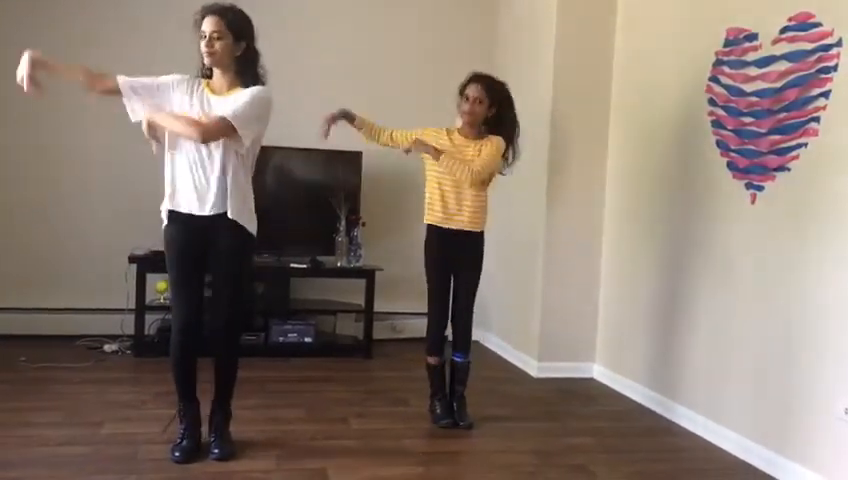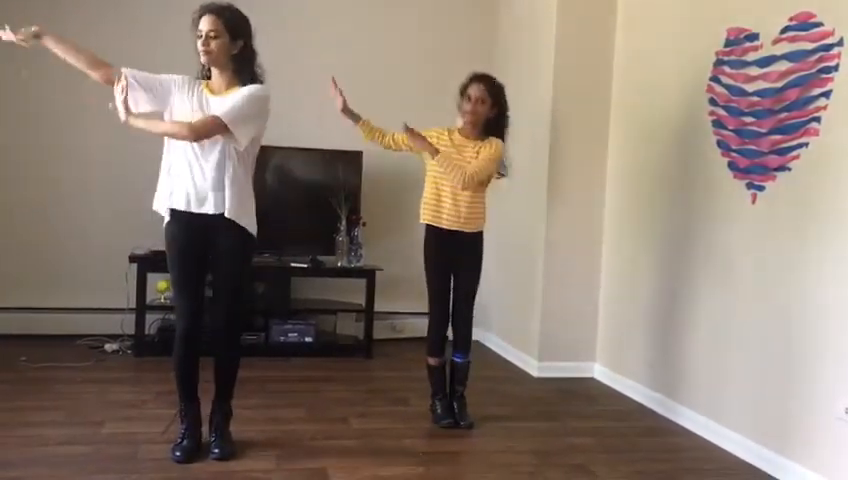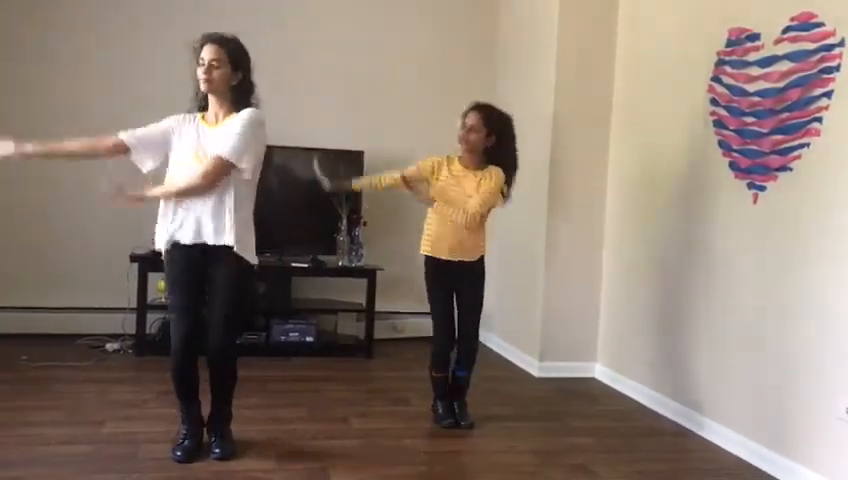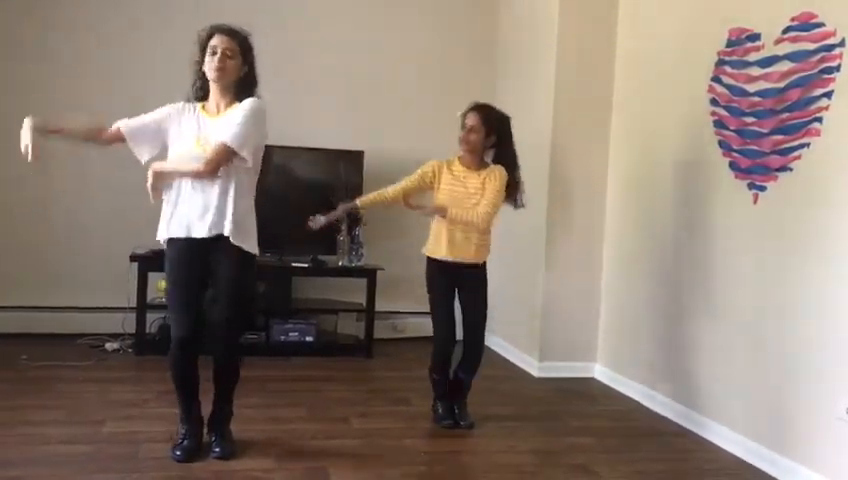
dt=0.3s
person 1, frame 1
left shoulder: (256, 97)
right shoulder: (179, 87)
left elbow: (205, 131)
right elbow: (103, 84)
left wrist: (155, 115)
right wrist: (43, 64)
left hip: (230, 222)
right hip: (183, 218)
left knee: (225, 324)
right knee: (185, 323)
left ankle: (220, 423)
right ankle: (188, 423)
person 1, frame 2
left shoulder: (253, 96)
right shoulder: (179, 88)
left elbow: (196, 130)
right elbow: (104, 73)
left wrist: (133, 119)
left hip: (230, 221)
right hip: (183, 217)
left knee: (226, 323)
right knee: (187, 322)
left ankle: (220, 423)
right ankle: (189, 423)
person 1, frame 3
left shoulder: (249, 121)
right shoulder: (180, 125)
left elbow: (206, 179)
right elbow: (108, 144)
left wrist: (148, 194)
left hip: (228, 247)
right hip: (182, 244)
left knee: (220, 342)
right knee: (183, 341)
left ankle: (219, 424)
right ankle: (190, 424)
person 1, frame 4
left shoulder: (251, 111)
right shoulder: (178, 114)
left elbow: (210, 164)
right elbow: (107, 134)
left wrist: (158, 167)
right wrist: (43, 126)
left hip: (231, 240)
right hip: (183, 237)
left knee: (225, 337)
right knee: (183, 336)
left ankle: (220, 423)
right ankle: (189, 424)
person 2, frame 1
left shoulder: (495, 144)
right shoulder: (434, 135)
left elbow: (472, 176)
right elbow: (384, 136)
left wrist: (435, 153)
right wrist: (350, 117)
left hip: (471, 239)
right hip: (439, 234)
left knee: (462, 317)
right knee: (438, 315)
left ankle: (458, 396)
right ankle: (437, 398)
person 2, frame 2
left shoulder: (493, 147)
right shoulder: (435, 135)
left elbow: (466, 178)
right elbow: (385, 139)
left wrist: (431, 149)
right wrist: (349, 112)
left hip: (470, 239)
right hip: (437, 234)
left knee: (462, 318)
right knee: (439, 316)
left ankle: (458, 397)
right ankle: (438, 397)
person 2, frame 3
left shoulder: (494, 176)
right shoulder: (438, 165)
left elbow: (469, 216)
right elbow: (390, 180)
left wrist: (428, 196)
right wrist: (345, 184)
left hip: (471, 265)
right hip: (437, 261)
left knee: (469, 338)
right knee: (444, 336)
left ankle: (457, 399)
right ankle: (441, 400)
person 2, frame 4
left shoulder: (497, 175)
right shoulder: (439, 169)
left elbow: (482, 219)
right elbow: (394, 192)
left wrist: (435, 208)
right wrist: (346, 208)
left hip: (474, 269)
right hip: (439, 264)
left knee: (475, 342)
right knee: (444, 338)
left ankle: (459, 399)
right ankle: (441, 400)
